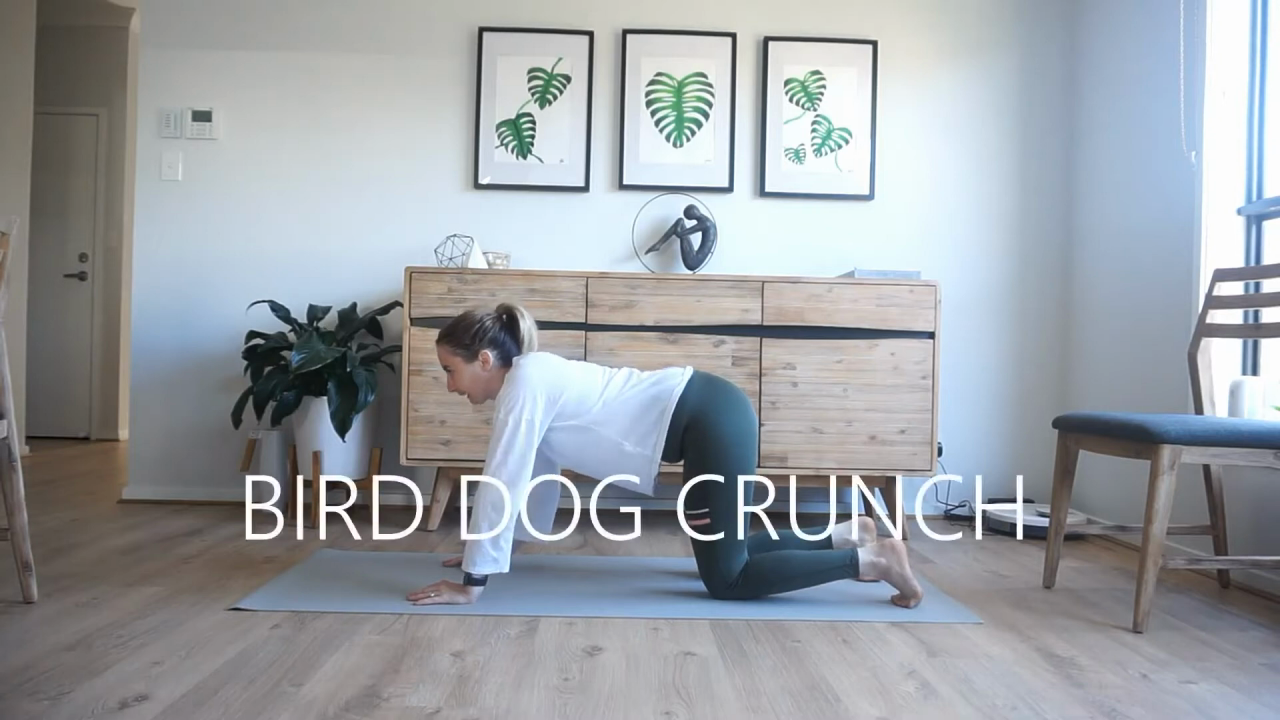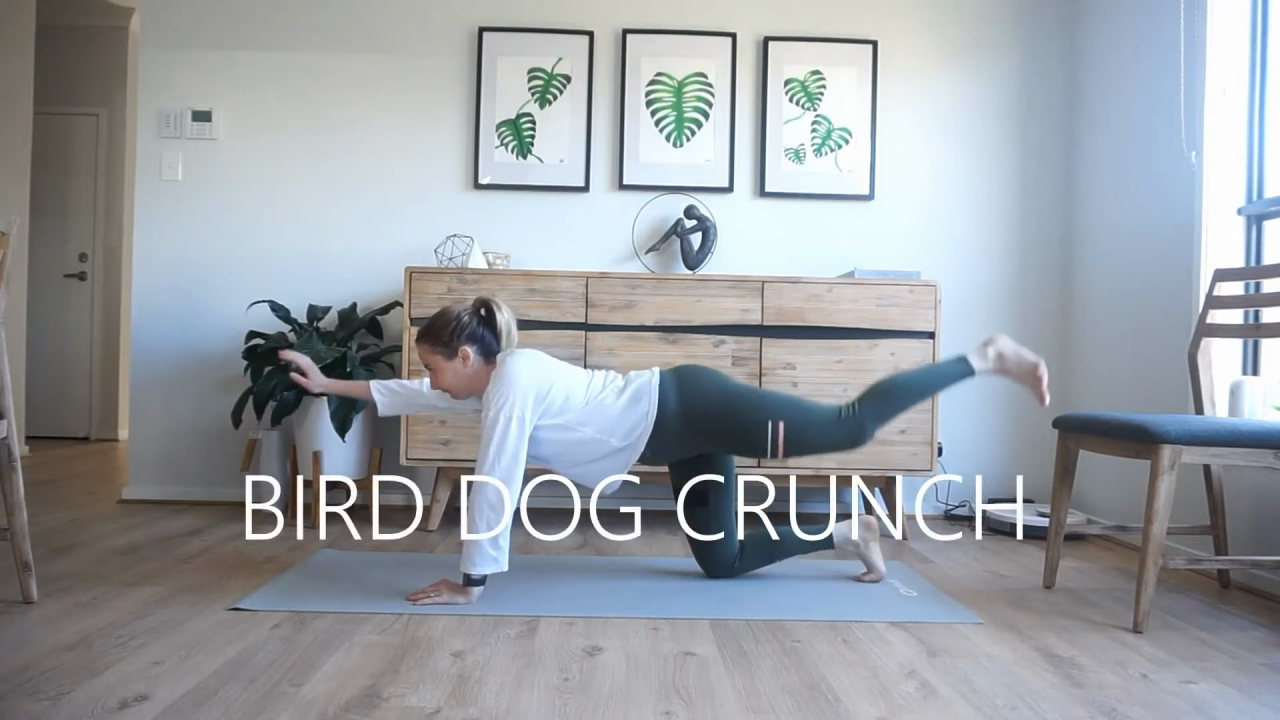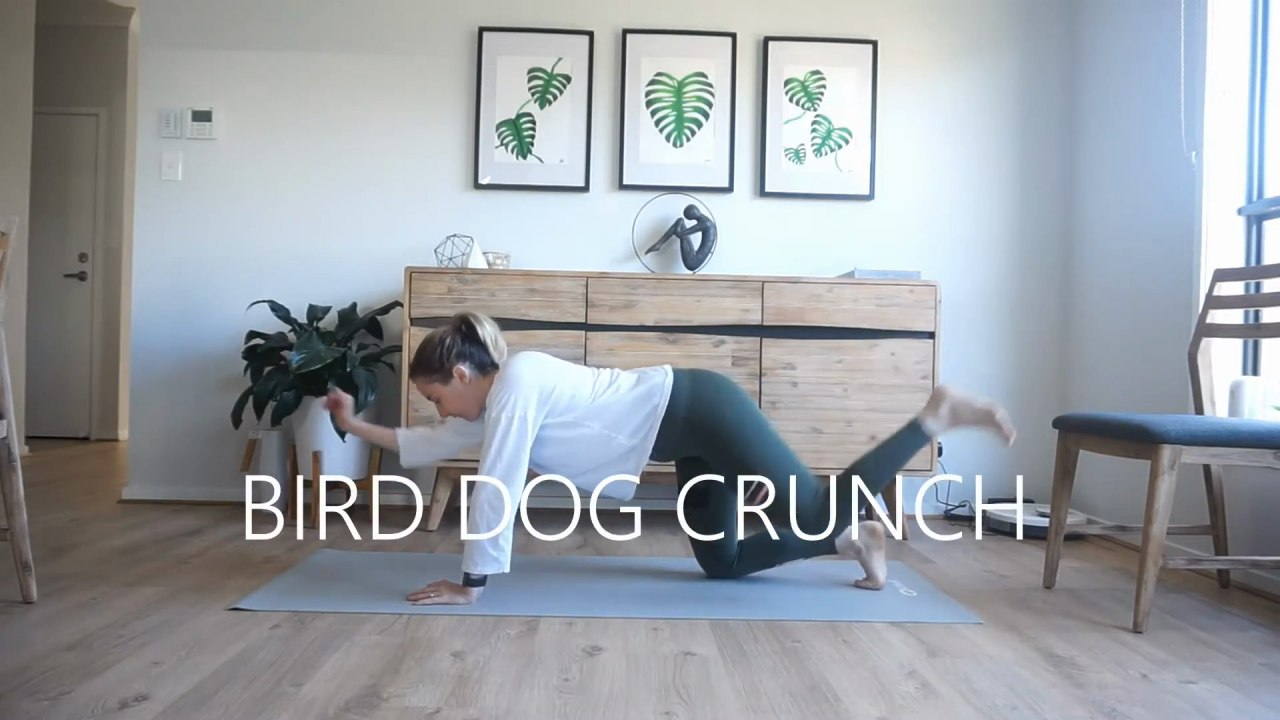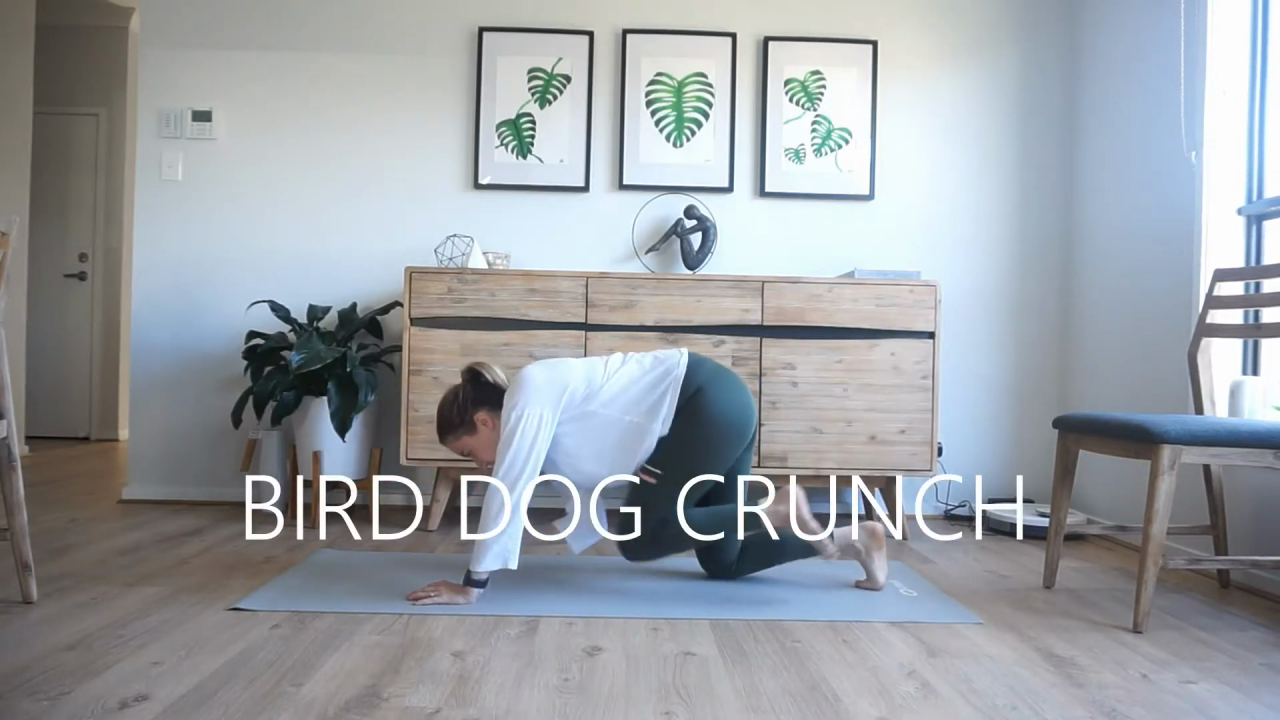
dt=0.7s
person 1, frame 1
left shoulder: (522, 383)
right shoulder: (534, 380)
left elbow: (500, 487)
right elbow: (536, 477)
left wrist: (470, 582)
right wrist: (485, 546)
left hip: (710, 415)
right hip: (704, 415)
left knee: (727, 578)
right knee: (719, 557)
left ankle: (870, 556)
right ankle: (847, 533)
person 1, frame 2
left shoulder: (510, 382)
right shoulder: (498, 375)
left elbow: (494, 489)
right elbow: (415, 396)
left wrist: (471, 582)
right wrist: (332, 383)
left hip: (693, 409)
right hip: (687, 427)
left knee: (849, 424)
right knee: (721, 561)
left ankle: (987, 357)
right ankle: (850, 534)
person 1, frame 3
left shoulder: (512, 383)
right shoulder: (507, 396)
left elbow: (496, 493)
right elbow: (447, 442)
left wrist: (470, 584)
right wrist: (370, 431)
left hip: (698, 410)
right hip: (692, 430)
left knee: (811, 511)
right knee: (721, 560)
left ankle: (934, 417)
right ankle: (855, 538)
person 1, frame 4
left shoulder: (529, 392)
right shoulder: (548, 435)
left elbow: (507, 494)
right elbow: (591, 519)
left wrist: (472, 583)
right wrist: (526, 535)
left hip: (709, 400)
right hip: (718, 407)
left knee: (640, 540)
right knee: (722, 562)
left ankle: (774, 511)
right ankle: (851, 537)
